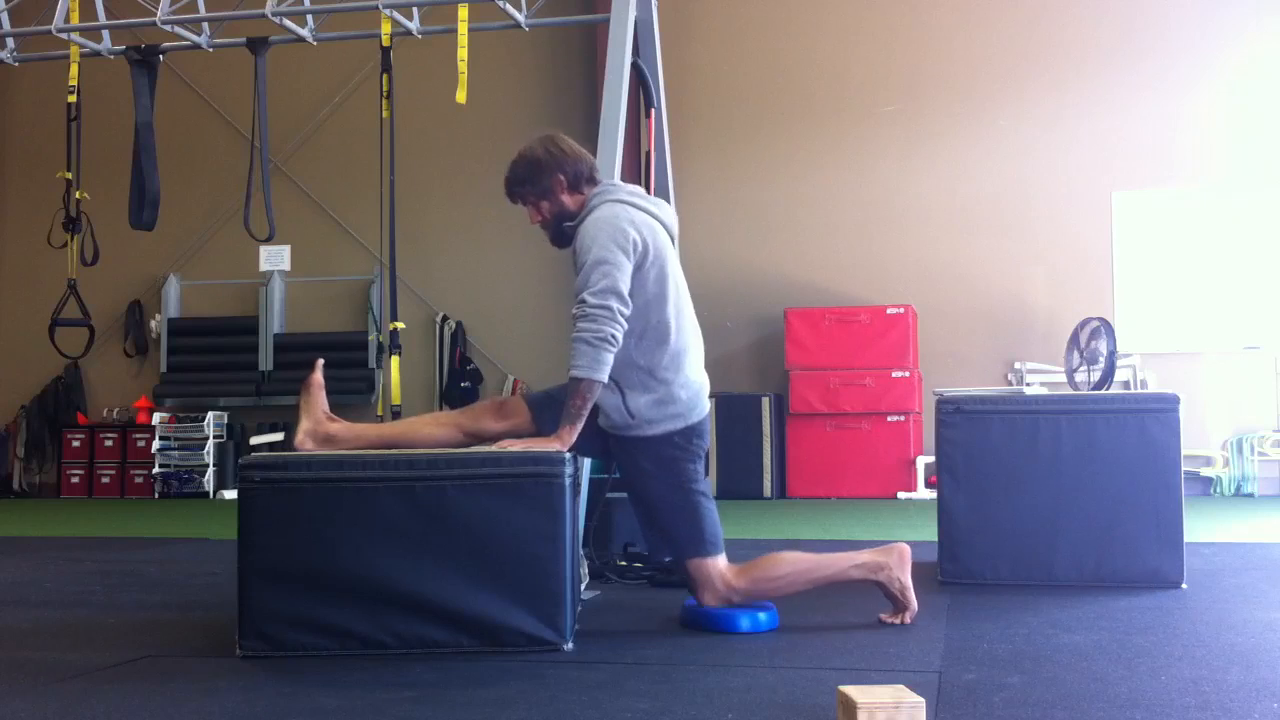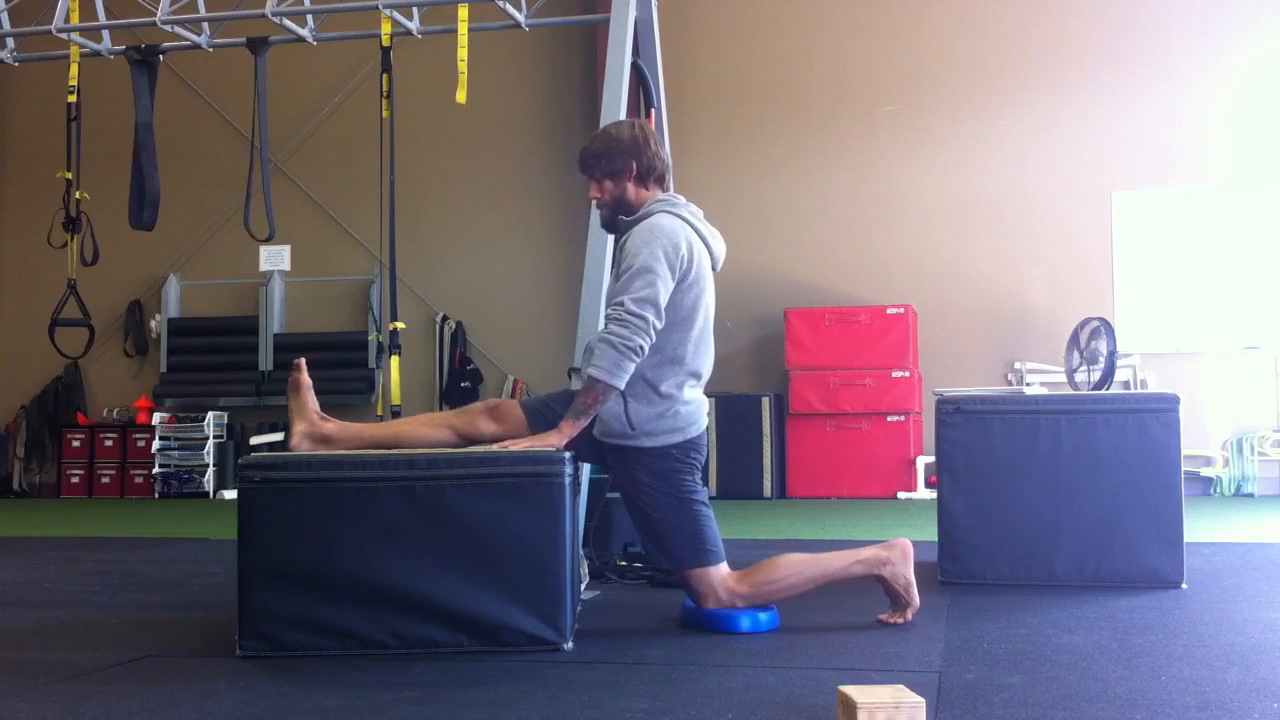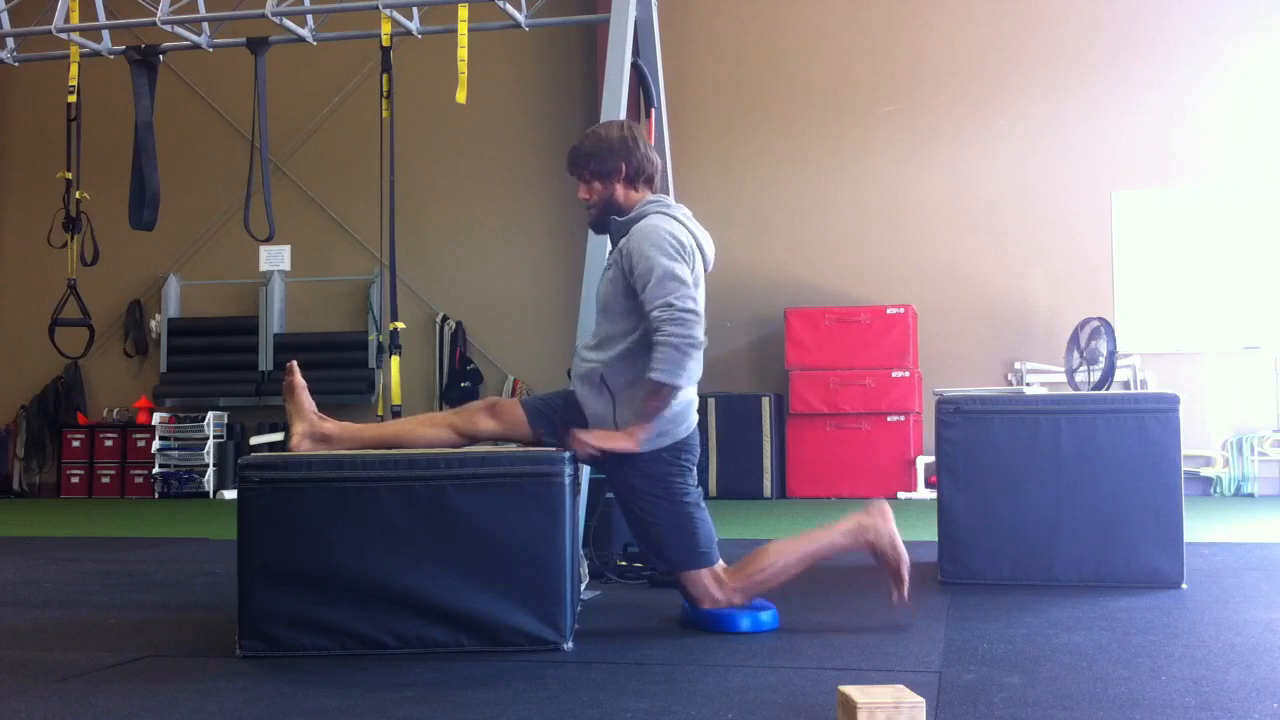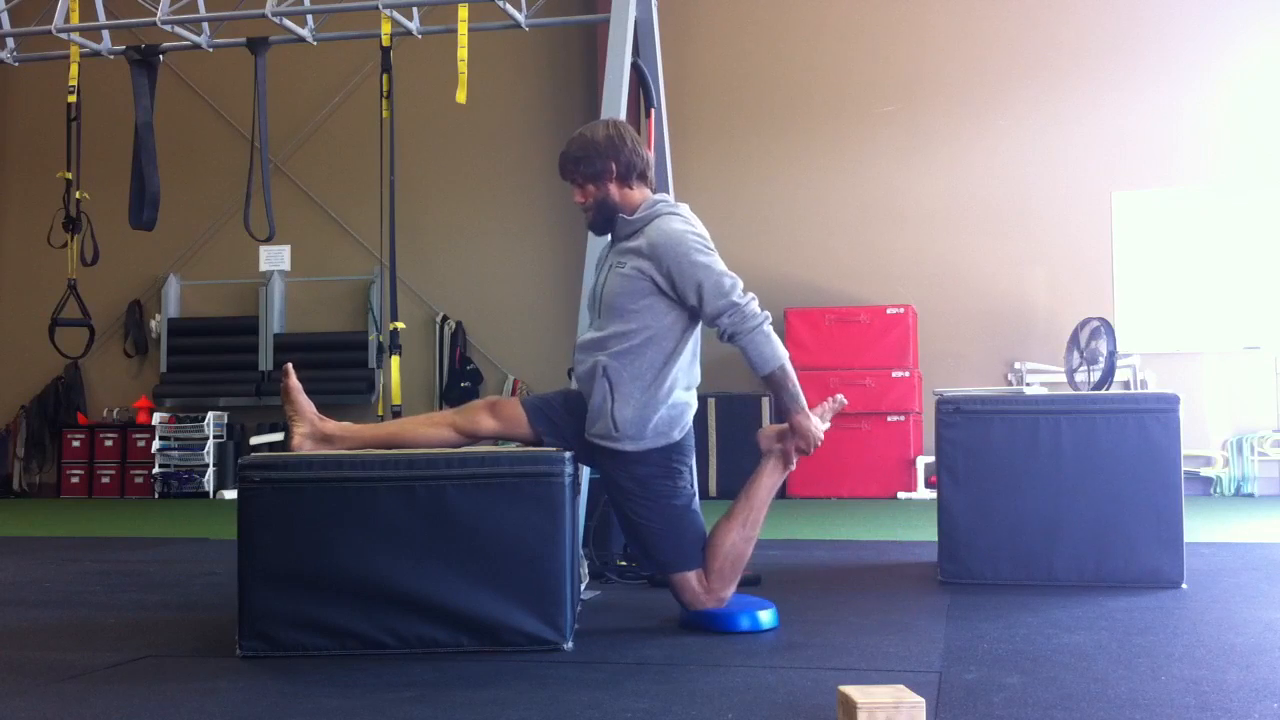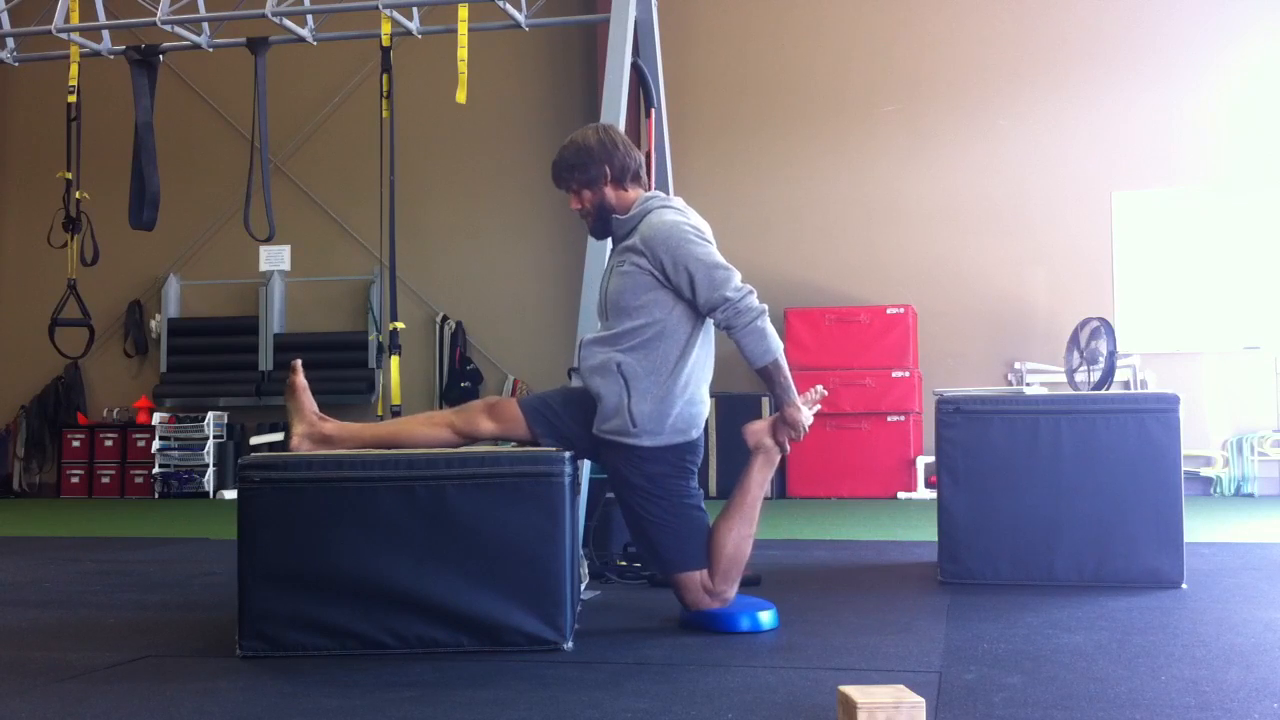
dt=0.7s
person 1, frame 1
left shoulder: (605, 224)
right shoulder: (625, 215)
left elbow: (598, 336)
left wrist: (563, 434)
left hip: (655, 422)
right hip: (640, 406)
left knee: (719, 589)
right knee: (490, 415)
left ankle: (879, 564)
right ankle: (332, 434)
person 1, frame 2
left shoulder: (657, 233)
right shoulder: (666, 228)
left elbow: (622, 343)
left wrist: (562, 431)
left hip: (651, 433)
right hip: (638, 416)
left knee: (720, 594)
right knee: (484, 418)
left ankle: (881, 558)
right ankle: (328, 434)
person 1, frame 3
left shoulder: (653, 234)
right shoulder: (644, 231)
left elbow: (682, 341)
left wrist: (632, 431)
left hip: (643, 432)
right hip: (603, 409)
left knee: (719, 592)
right knee: (484, 416)
left ankle: (861, 530)
right ankle: (329, 435)
person 1, frame 4
left shoulder: (668, 235)
right shoulder: (626, 239)
left elbow: (747, 321)
left wrist: (799, 415)
left hip: (643, 437)
right hip: (598, 413)
left knee: (707, 594)
right knee: (486, 416)
right ankle: (330, 435)
person 1, frame 5
left shoulder: (665, 228)
right shoulder: (634, 234)
left elbow: (743, 310)
left wrist: (789, 405)
left hip: (652, 432)
right hip: (604, 408)
left knee: (710, 593)
right knee: (484, 417)
right ankle: (328, 435)
